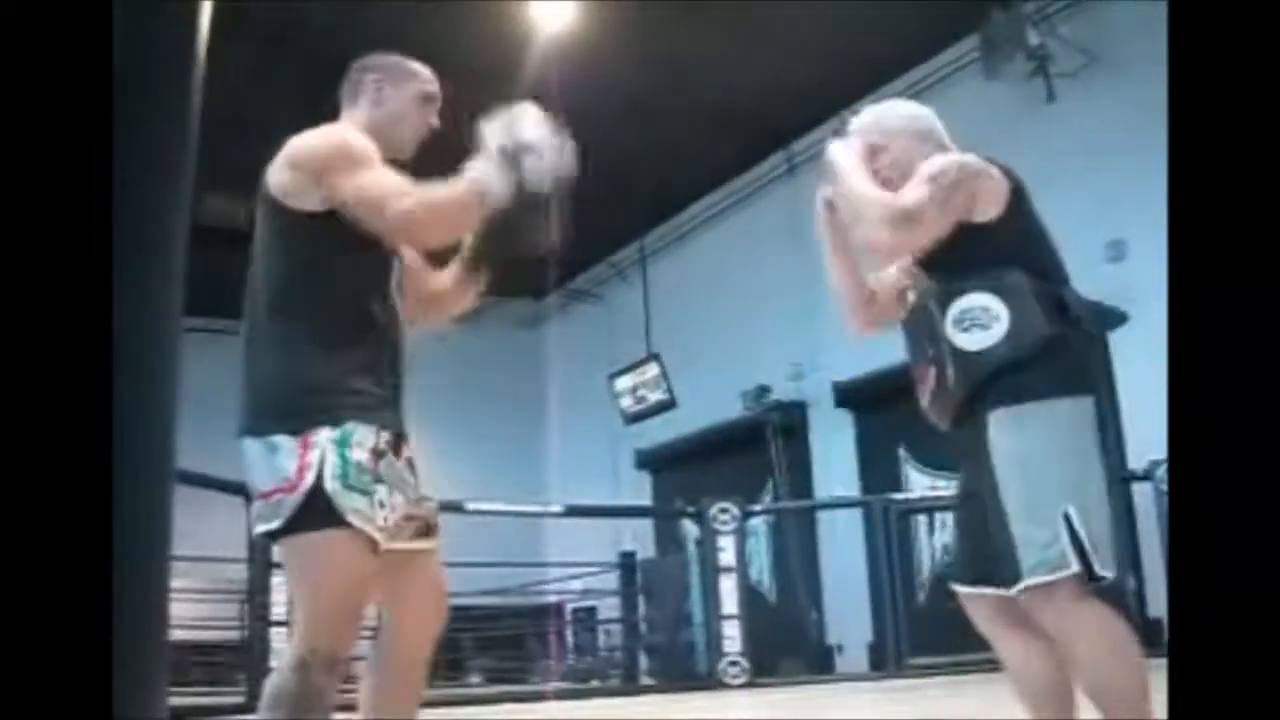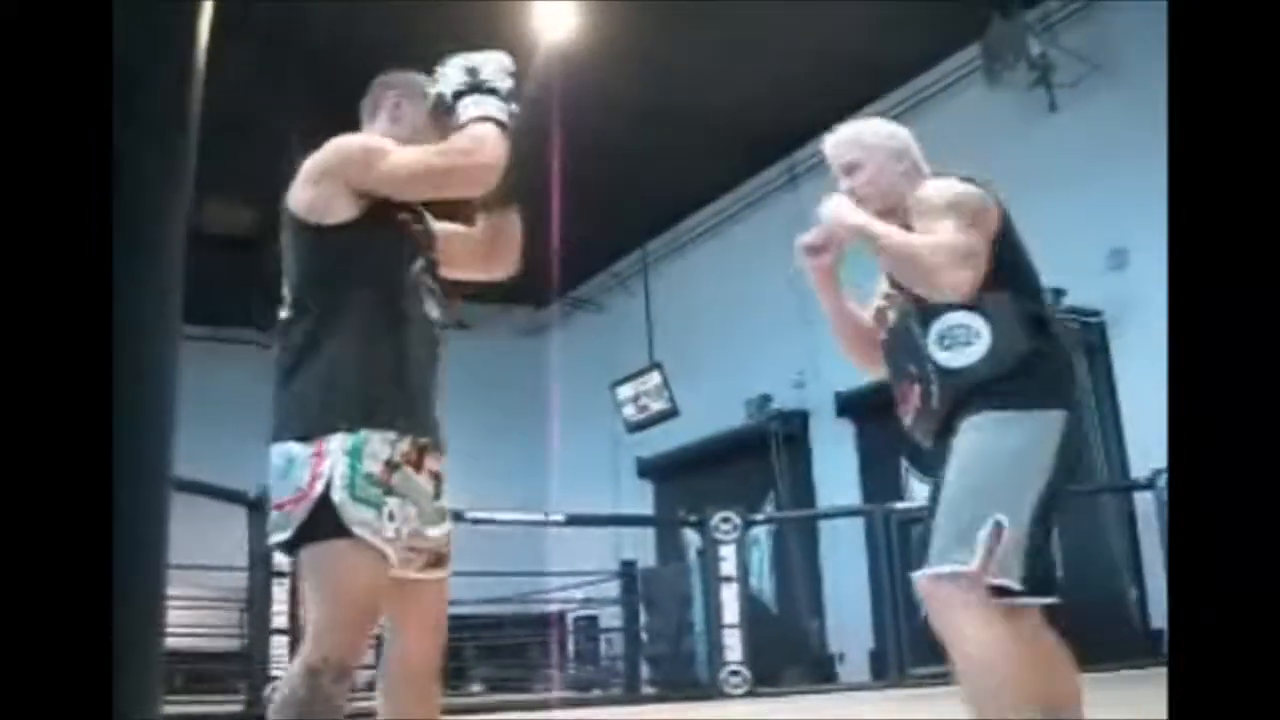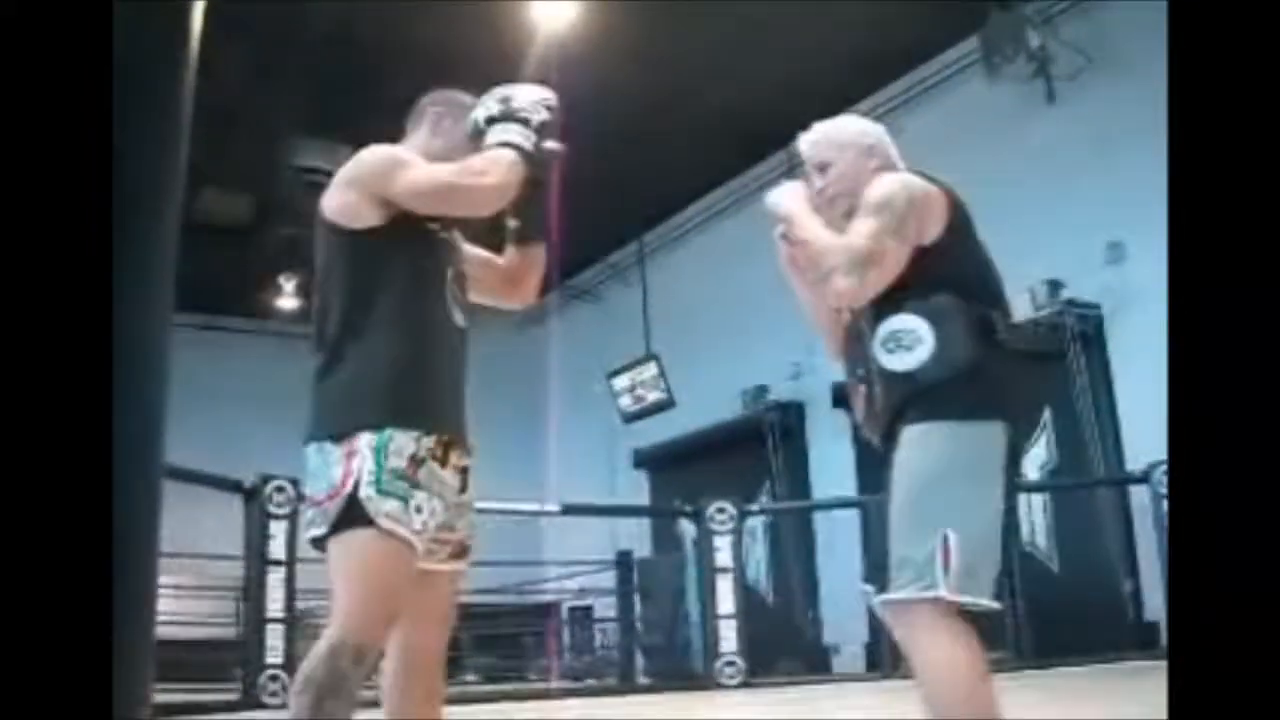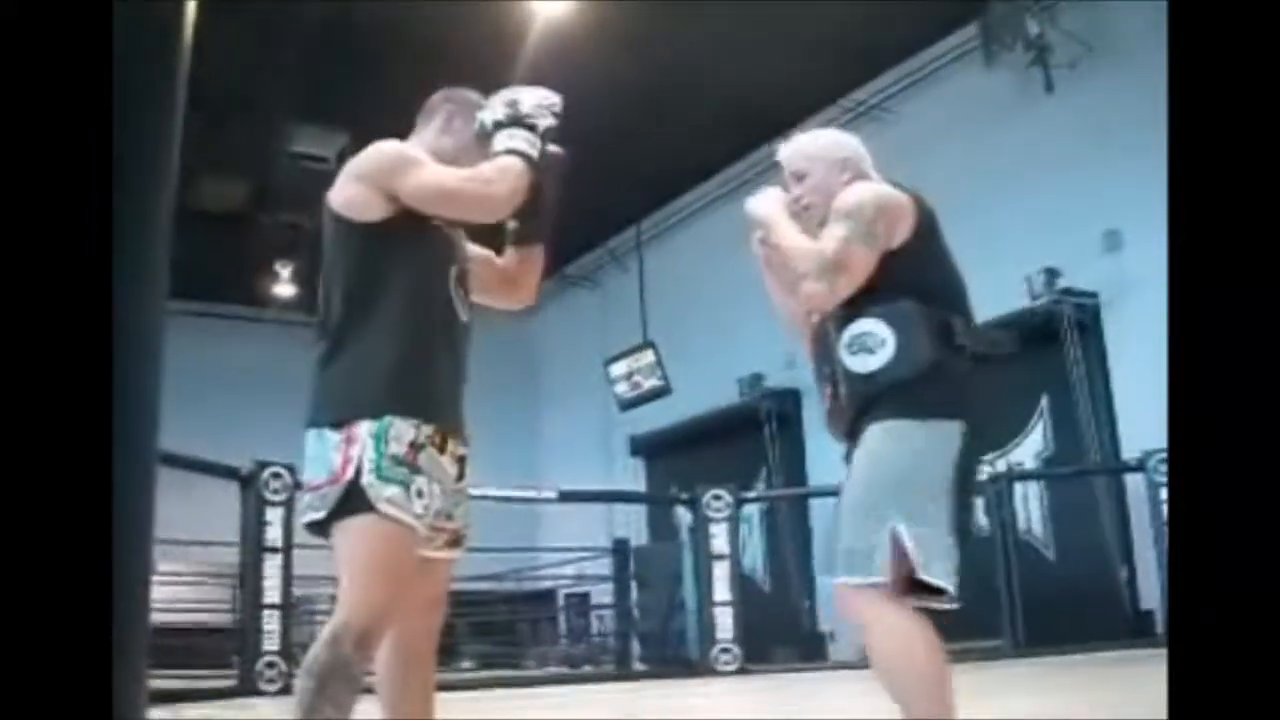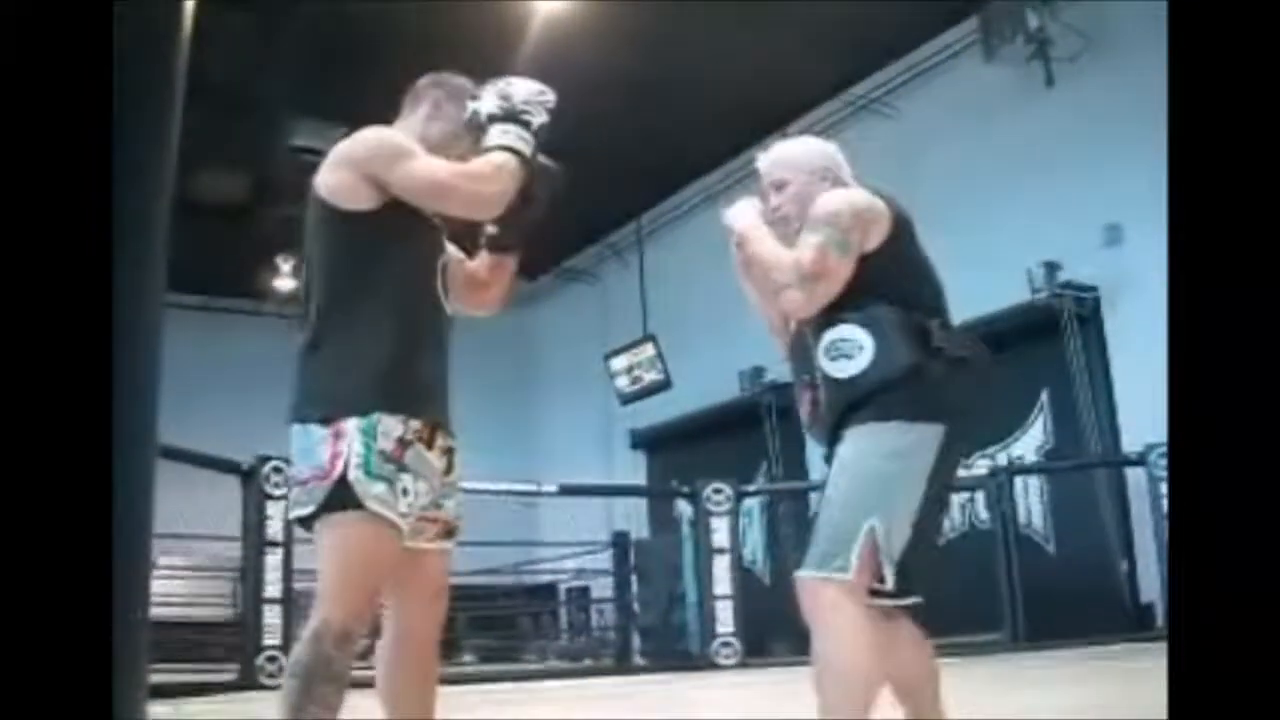
dt=0.3s
person 1, frame 1
left shoulder: (368, 199)
right shoulder: (327, 148)
left elbow: (433, 302)
right elbow: (417, 218)
left wrist: (494, 211)
right wrist: (499, 166)
left hip: (364, 422)
right hip: (320, 419)
left knee: (418, 611)
right knee: (326, 639)
person 1, frame 2
left shoulder: (407, 220)
right shoulder: (345, 159)
left elbow: (497, 257)
right elbow: (470, 166)
left wrist: (504, 180)
right wrist: (483, 103)
left hip: (404, 439)
right hip: (343, 433)
left knee: (419, 638)
right knee: (338, 643)
person 1, frame 3
left shoulder: (437, 235)
right shoulder: (376, 167)
left elbow: (517, 288)
right elbow: (483, 188)
left wrist: (531, 202)
right wrist: (513, 131)
left hip: (435, 439)
right hip: (374, 431)
left knee: (426, 633)
right knee: (360, 628)
person 1, frame 4
left shoulder: (440, 229)
right shoulder: (385, 161)
left elbow: (515, 288)
right elbow: (488, 195)
left wrist: (532, 212)
right wrist: (520, 136)
left hip: (430, 427)
right hip: (373, 420)
left knee: (420, 619)
right knee: (366, 614)
person 1, frame 5
left shoulder: (415, 209)
right shoulder: (371, 148)
left elbow: (480, 293)
right elbow: (478, 192)
left wrist: (513, 220)
right wrist: (511, 132)
left hip: (416, 419)
right hip: (360, 414)
left knee: (421, 608)
right knee: (346, 612)
person 2, frame 1
left shoulder: (956, 173)
right shoulder: (929, 232)
left elbow: (882, 233)
right elbow: (866, 313)
left wrist: (845, 163)
right wrist: (835, 226)
left hip: (1033, 396)
right hip: (991, 413)
left knee: (1053, 594)
right knee: (989, 600)
person 2, frame 2
left shoulder: (947, 196)
right shoulder: (904, 256)
left elbow: (955, 275)
right elbow: (869, 352)
left wrist: (858, 223)
right wrist: (822, 278)
left hip: (1009, 411)
right hip: (974, 422)
left knee: (951, 591)
right knee: (1007, 609)
person 2, frame 3
left shoulder: (900, 192)
right shoulder: (882, 229)
left elbow: (848, 280)
right elbow: (847, 338)
left wrist: (795, 213)
right wrist: (795, 260)
left hip: (952, 416)
right hip: (935, 421)
left knee: (920, 610)
right knee: (927, 611)
person 2, frame 4
left shoulder: (870, 200)
right shoulder: (854, 237)
left elbow: (822, 285)
right elbow: (818, 330)
left wrist: (774, 219)
right wrist: (772, 262)
left hip: (918, 413)
right hip: (899, 420)
left knee: (865, 594)
right knee: (888, 598)
person 2, frame 5
left shoulder: (845, 206)
right shoulder: (833, 238)
left elbow: (800, 295)
right elbow: (797, 333)
left wrist: (750, 228)
right wrist: (749, 268)
left hip: (898, 417)
right hip: (877, 423)
left knee: (829, 588)
right knee: (872, 603)
